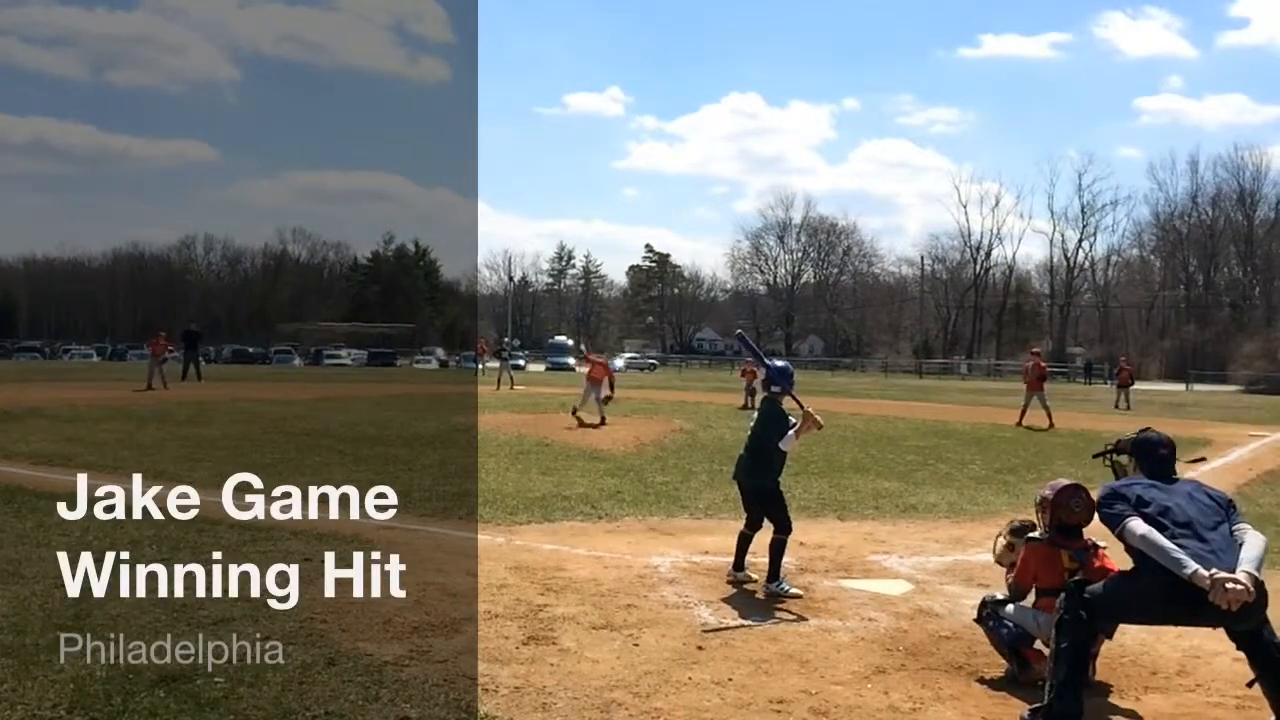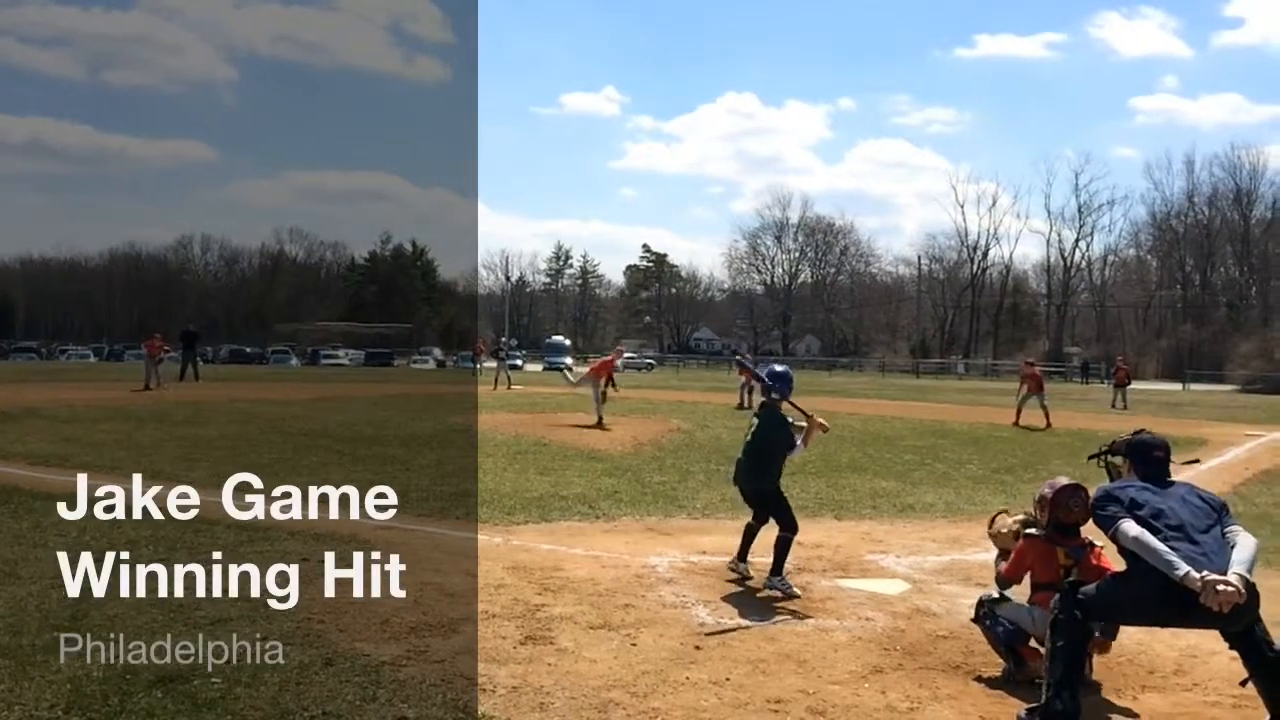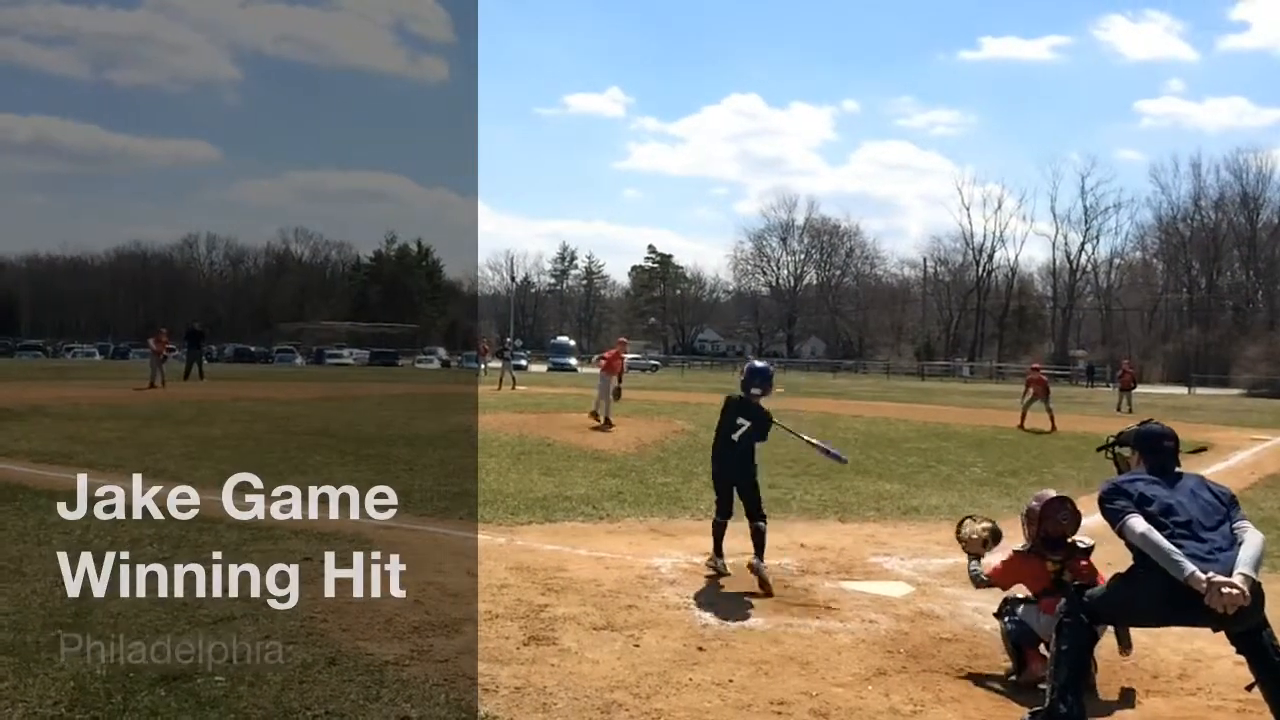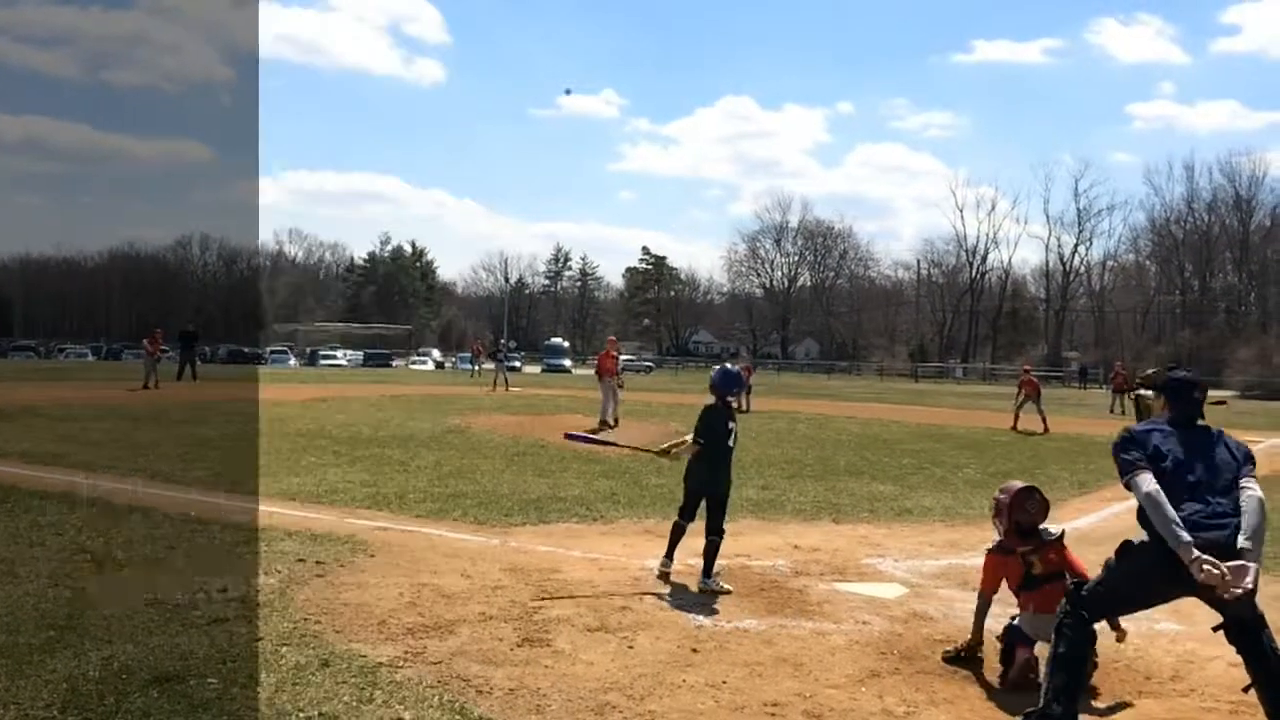
dt=0.4s
person 1, frame 1
left shoulder: (1117, 492)
right shoulder: (1210, 493)
left elbow: (1141, 534)
right elbow: (1254, 537)
left wrist: (1199, 577)
right wrist: (1245, 580)
left hip: (1179, 591)
right hip: (1241, 592)
left knee: (1077, 605)
person 1, frame 2
left shoulder: (1110, 494)
right shoulder: (1204, 496)
left elbow: (1134, 536)
right elbow: (1245, 539)
left wrist: (1192, 580)
right wrist: (1236, 579)
left hip: (1167, 593)
right hip: (1232, 596)
left knee: (1072, 606)
person 1, frame 3
left shoulder: (1119, 487)
right shoulder: (1214, 489)
left elbow: (1142, 533)
right elbow: (1252, 536)
left wrist: (1198, 581)
right wrist: (1242, 581)
left hip: (1172, 591)
right hip: (1238, 593)
left knee: (1077, 609)
right knee: (1248, 618)
person 1, frame 4
left shoulder: (1136, 436)
right shoulder: (1233, 446)
left elbow: (1149, 491)
right elbow: (1253, 498)
left wrist: (1189, 555)
right wrist: (1248, 559)
left hip: (1169, 556)
right hip: (1233, 559)
left knee: (1079, 609)
right knee: (1249, 628)
person 2, frame 1
left shoulder: (768, 407)
right shoulder: (774, 411)
left elbow: (789, 429)
right elbow: (785, 444)
left wrist: (808, 424)
right wrist: (804, 424)
left hip: (747, 474)
right hip: (761, 478)
left knee: (754, 520)
right knee: (783, 526)
left ankle: (737, 570)
right ankle: (773, 582)
person 2, frame 2
left shoulder: (764, 410)
right shoulder: (775, 419)
left elbow: (788, 428)
right elbow: (794, 451)
left wrist: (811, 426)
right wrist: (811, 429)
left hip: (746, 475)
right hip: (761, 481)
left knee: (761, 515)
right knee: (788, 525)
left ankle: (740, 560)
right ankle: (775, 577)
person 2, frame 3
left shoulder: (732, 402)
right shoulder: (763, 417)
left hip: (720, 467)
right hip: (743, 470)
left knee: (723, 510)
right knee: (756, 515)
left ankle: (717, 558)
right ankle: (758, 561)
person 2, frame 4
left shoulder: (710, 412)
right shoulder: (729, 413)
left elbow: (696, 445)
left hip: (698, 475)
right hip: (721, 479)
left knee: (685, 515)
right knee: (715, 528)
left ankle: (667, 561)
right ankle: (707, 578)
person 3, frame 1
left shoulder: (1036, 546)
right shoulder: (1095, 551)
left elbow: (1016, 594)
left wrist: (1012, 564)
right wrist: (1101, 633)
left hip: (1050, 628)
left knee: (990, 606)
left ankle: (1030, 664)
person 3, frame 2
left shoulder: (1032, 542)
right shoulder: (1092, 550)
left elbow: (1003, 582)
left wrist: (1004, 551)
right wrist: (1106, 636)
left hip: (1045, 624)
left knee: (987, 606)
left ankle: (1027, 662)
person 3, frame 3
left shoulder: (1022, 559)
right shoulder: (1080, 554)
left elbow: (980, 581)
left wrist: (974, 555)
right wrist: (1124, 641)
left hip: (1054, 627)
left knee: (1012, 606)
left ankle: (1031, 665)
person 3, frame 4
left shoulder: (998, 554)
right shoulder: (1054, 543)
left elbow: (984, 599)
left wrist: (975, 640)
right wrist: (1114, 623)
left hip: (1038, 623)
left knee: (1012, 631)
left ankle: (1019, 657)
